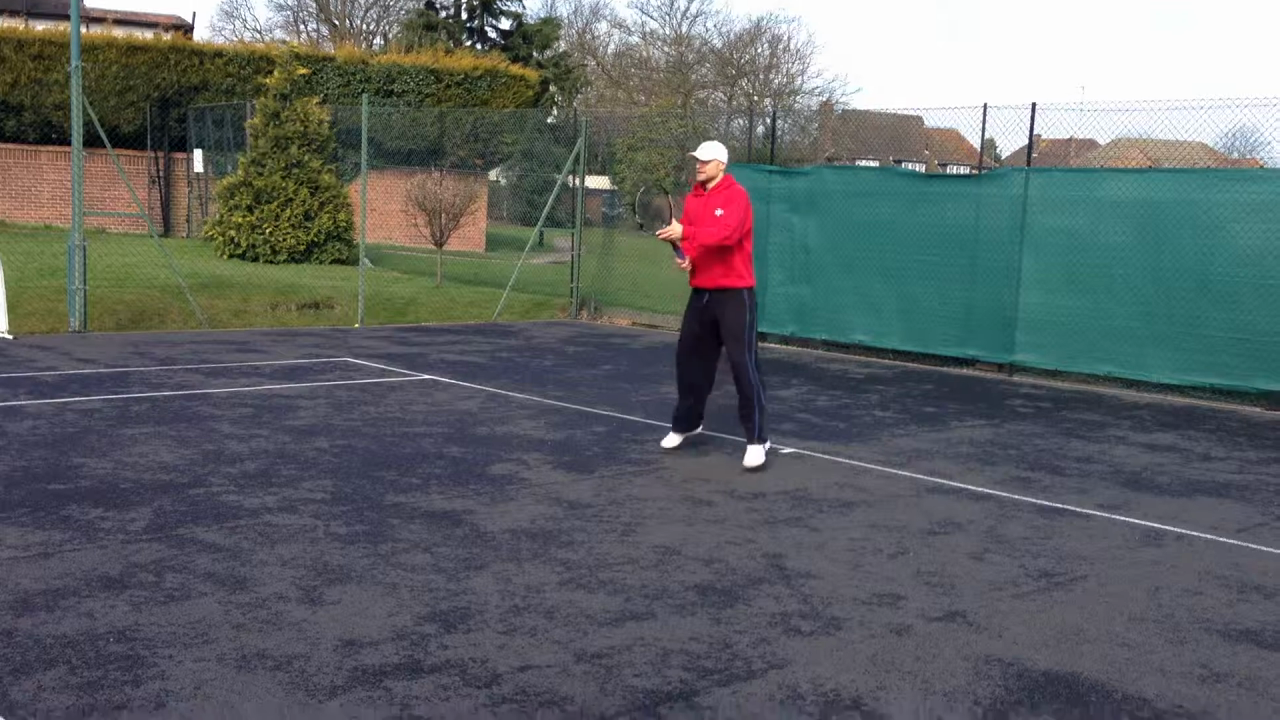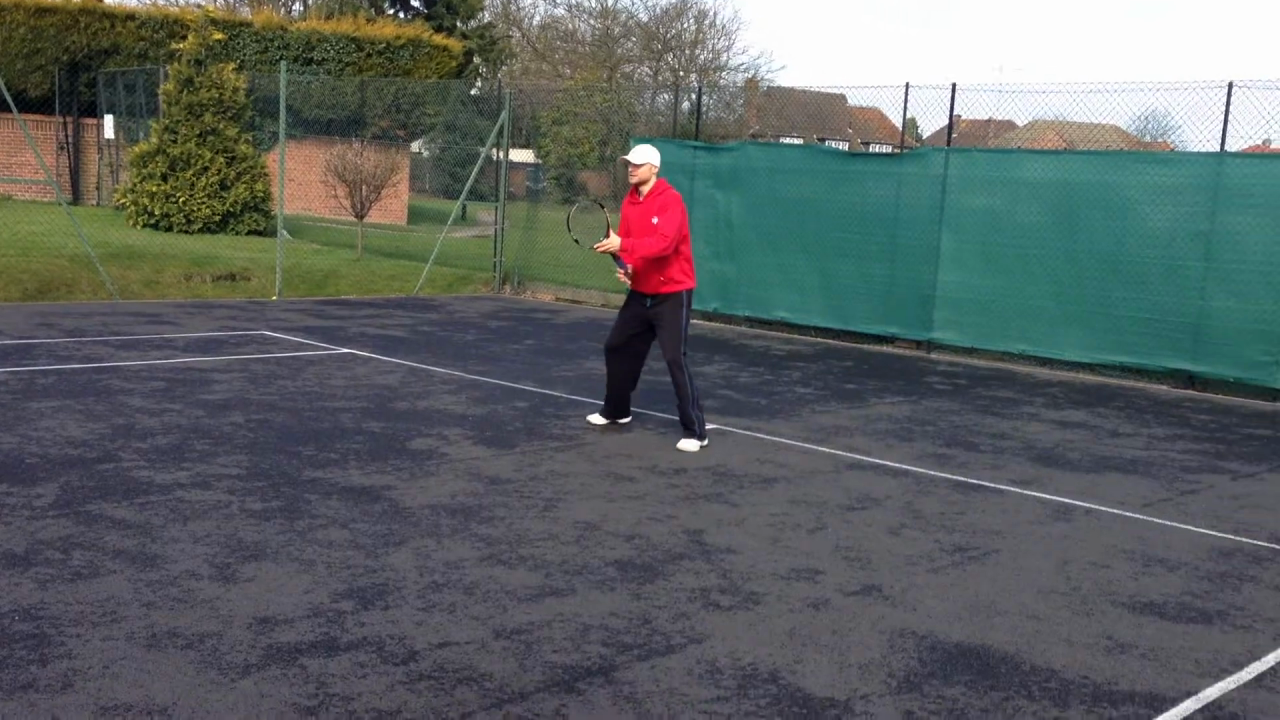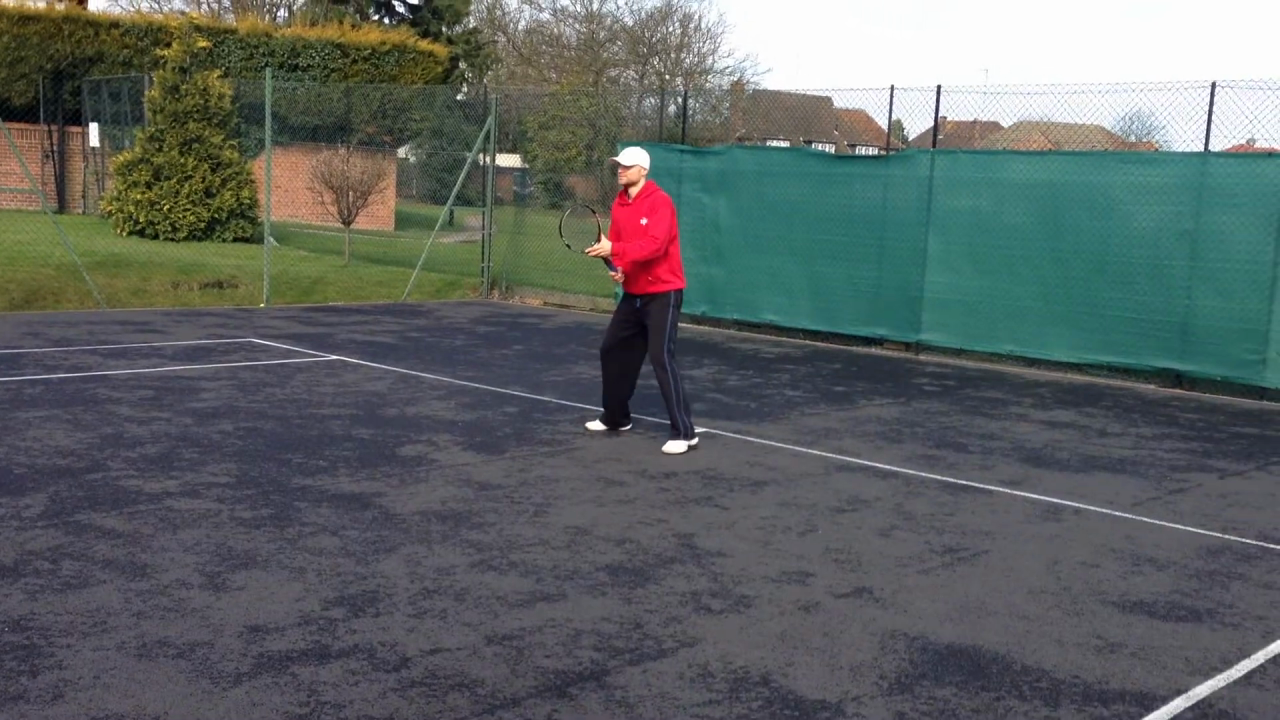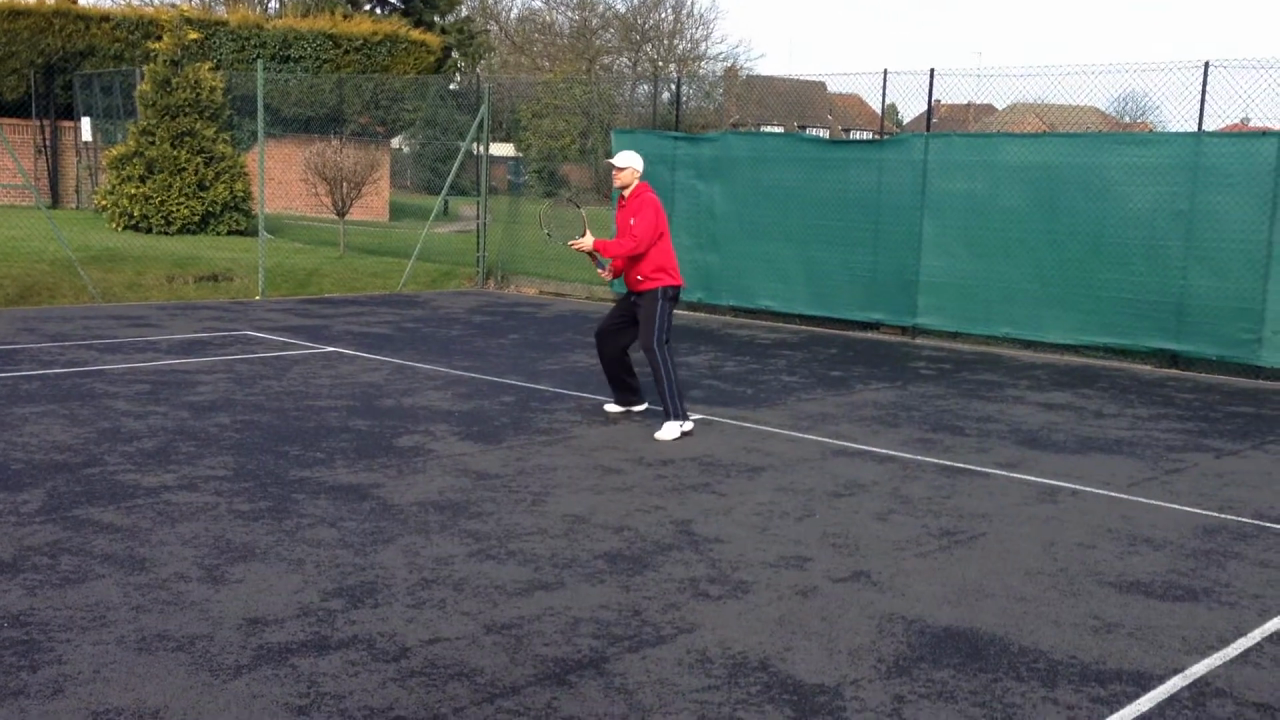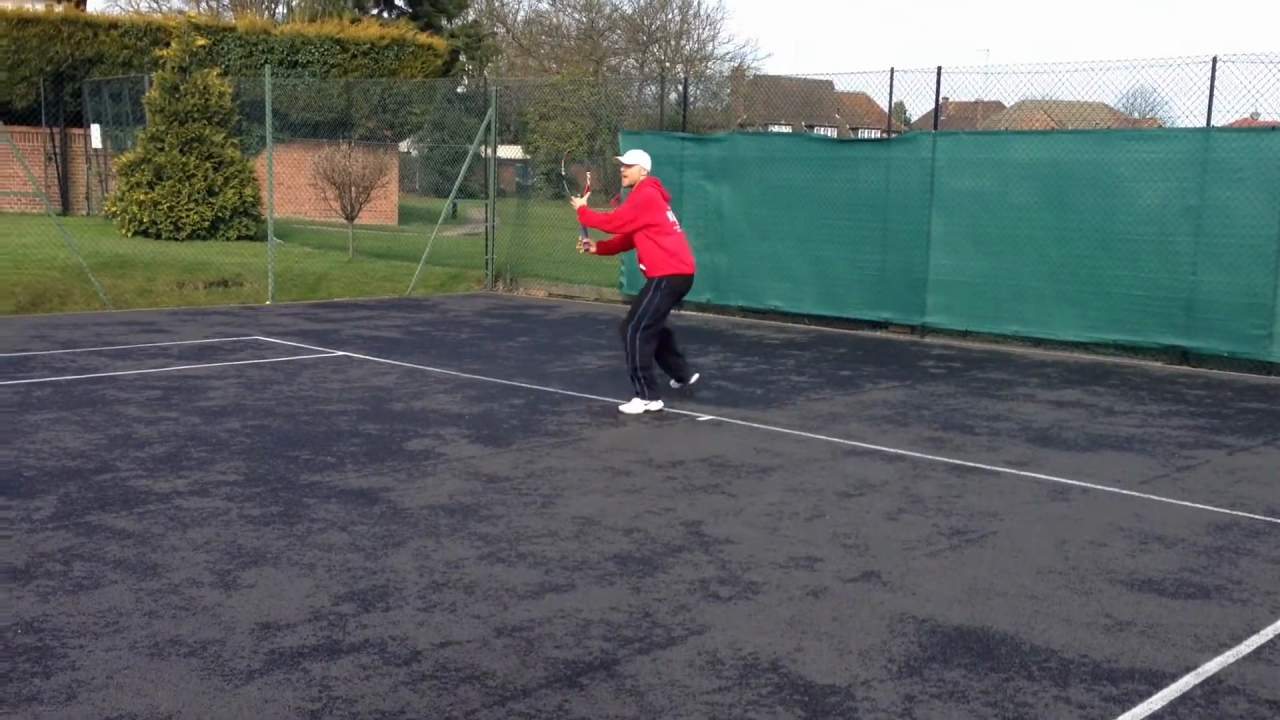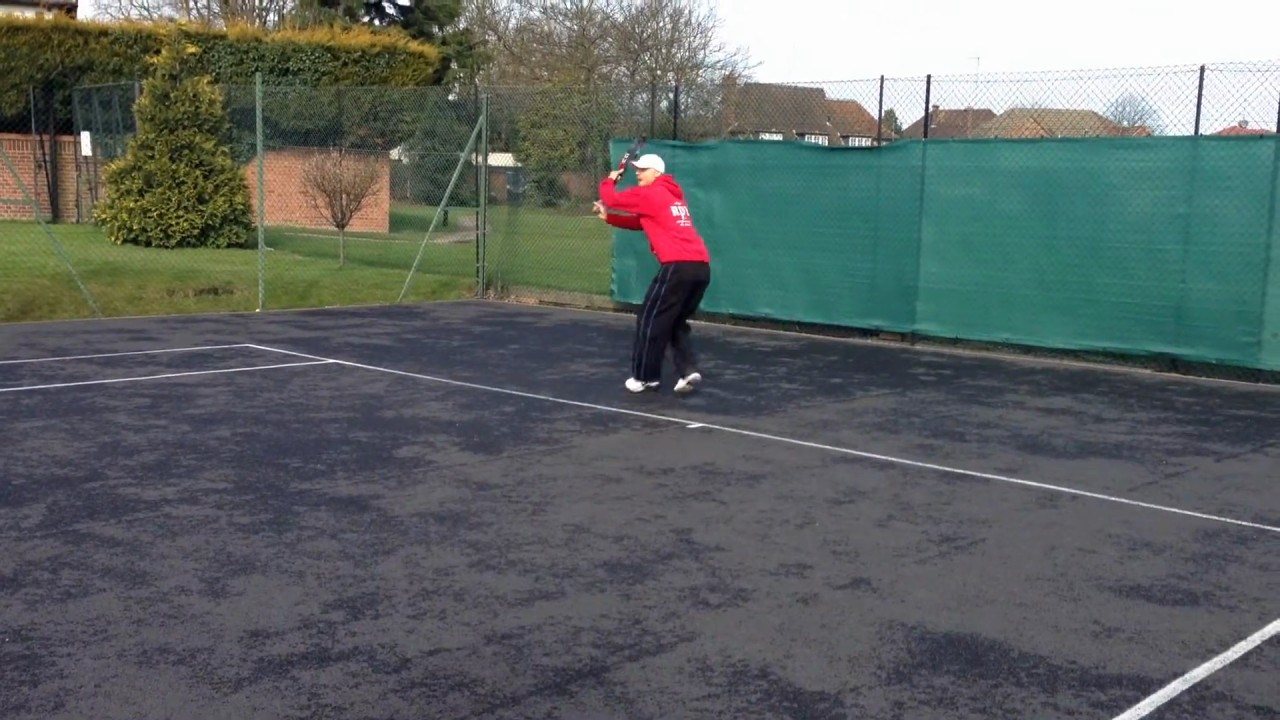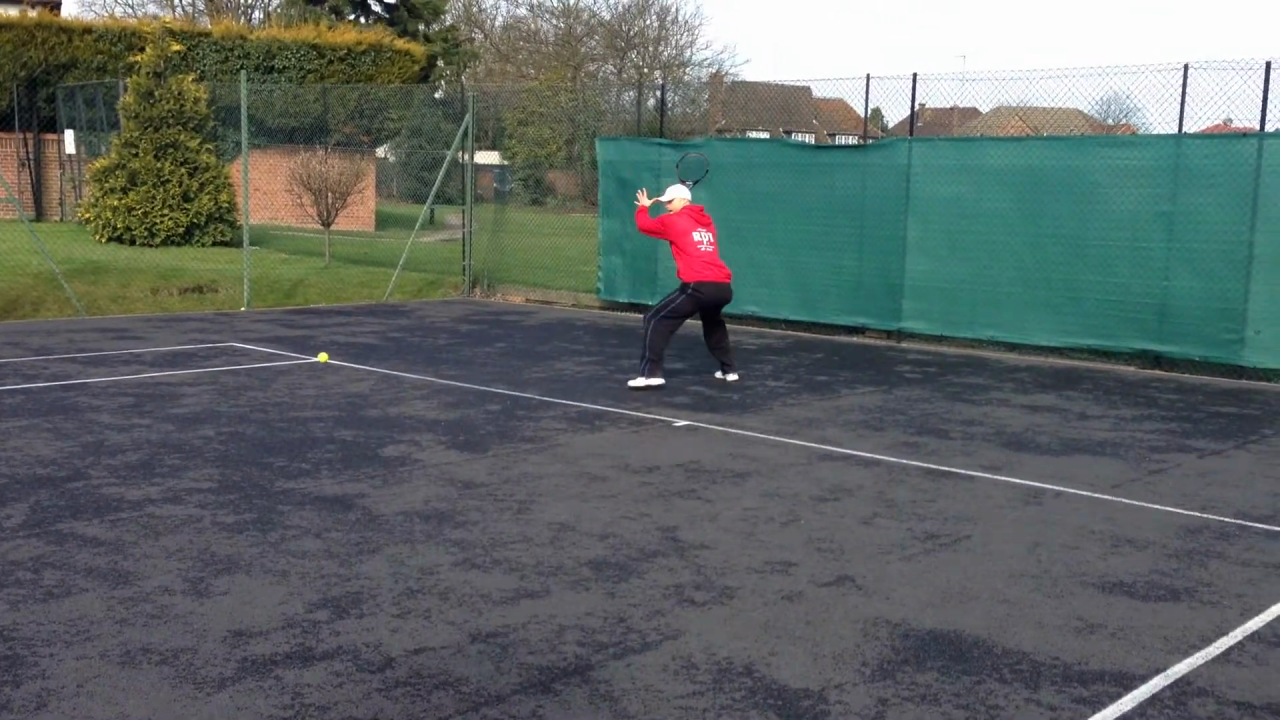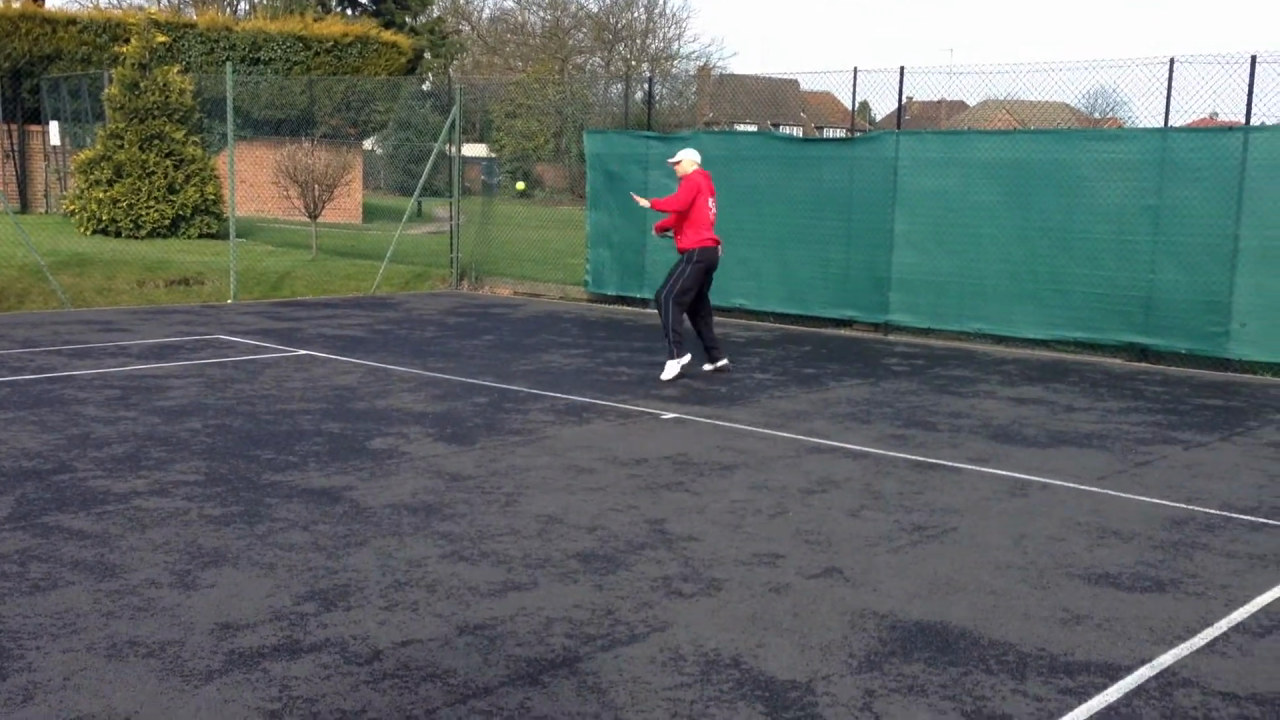
dt=0.4s
person 1, frame 1
left shoulder: (736, 195)
right shoulder: (692, 198)
left elbow: (726, 233)
right elbow: (687, 237)
left wrist: (685, 232)
right wrist: (686, 258)
left hip: (734, 291)
right hip: (701, 291)
left knee: (742, 362)
right knee: (689, 356)
left ankle: (756, 438)
right ankle: (686, 423)
person 1, frame 2
left shoulder: (671, 200)
right shoulder: (629, 202)
left elbow: (664, 243)
right elbow: (625, 242)
left wrist: (622, 244)
right wrist: (625, 267)
left hip: (672, 294)
right hip: (640, 293)
left knee: (675, 358)
right knee: (616, 347)
left ankle: (695, 431)
right ankle: (616, 410)
person 1, frame 3
left shoulder: (660, 201)
right shoulder: (619, 204)
left elbow: (654, 245)
right elbow: (615, 244)
left wrist: (614, 249)
right wrist: (618, 269)
left hip: (663, 293)
right hip: (633, 294)
left knee: (661, 357)
right knee: (612, 351)
left ankle: (683, 432)
right ankle: (615, 416)
person 1, frame 4
left shoulder: (648, 201)
right shoulder: (622, 205)
left elbow: (637, 243)
left wrist: (596, 245)
right wrist: (613, 269)
left hip: (660, 287)
right hip: (636, 289)
left knee: (654, 345)
right knee: (607, 335)
left ankle: (677, 418)
right ankle: (629, 397)
person 1, frame 5
left shoulder: (645, 196)
right shoulder: (646, 196)
left elbow: (614, 222)
right elbow: (629, 238)
left wrist: (582, 210)
right wrist: (598, 247)
left hip: (669, 275)
right hip: (679, 273)
left knee: (634, 330)
right knee: (652, 327)
left ankle: (647, 396)
right ankle: (682, 373)
person 1, frame 6
left shoulder: (647, 194)
right shoulder: (672, 196)
left elbow: (612, 199)
right elbow: (639, 221)
left wrist: (609, 181)
right wrist: (608, 217)
left hip: (677, 267)
right hip: (701, 267)
left knee: (650, 321)
right knee: (677, 323)
left ankle: (645, 377)
right ankle: (688, 370)
person 1, frame 7
left shoulder: (672, 221)
right shoulder: (707, 222)
left elbow: (643, 225)
left wrist: (642, 207)
left hip: (698, 287)
right hip: (723, 287)
left knee: (655, 321)
right knee: (714, 326)
left ankle: (650, 373)
right ankle: (729, 370)
person 1, frame 8
left shoulder: (694, 181)
right shoulder: (701, 186)
left elbow: (678, 203)
left wrist: (651, 203)
right wrist: (662, 225)
left hip: (697, 253)
right hip: (707, 252)
left knee: (666, 299)
right knee: (698, 307)
left ankle: (676, 354)
right ankle: (716, 357)
